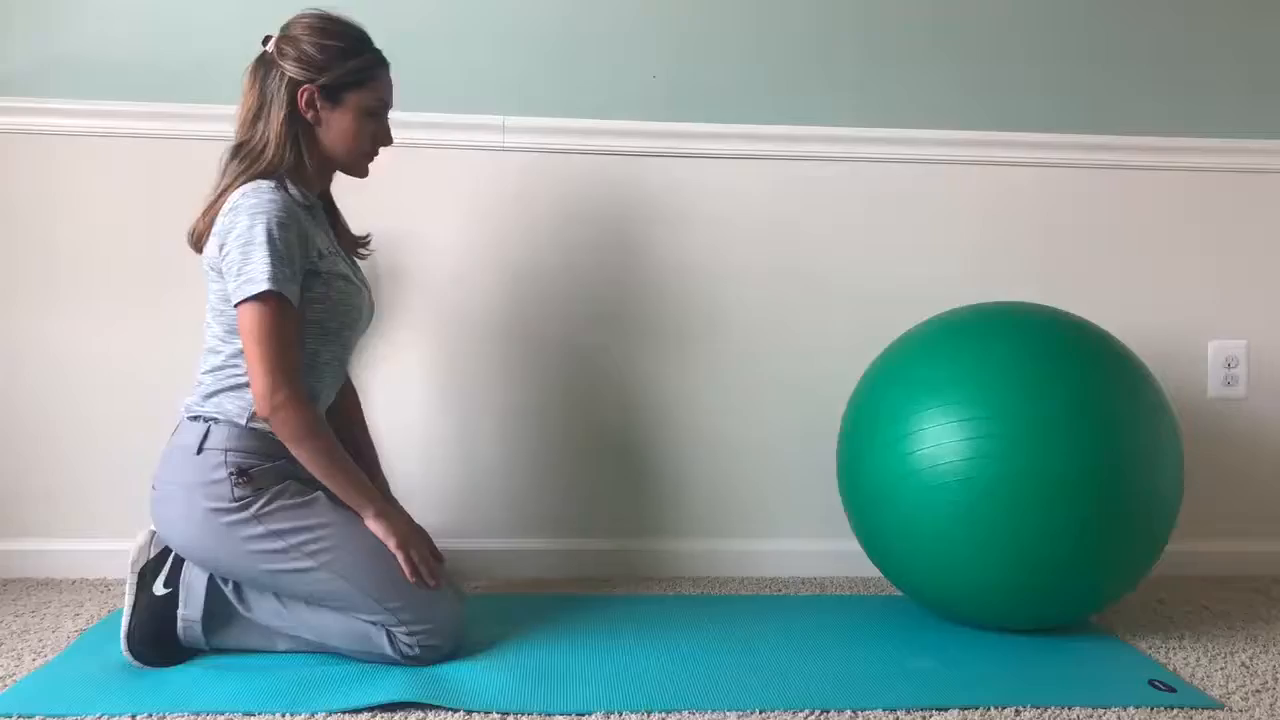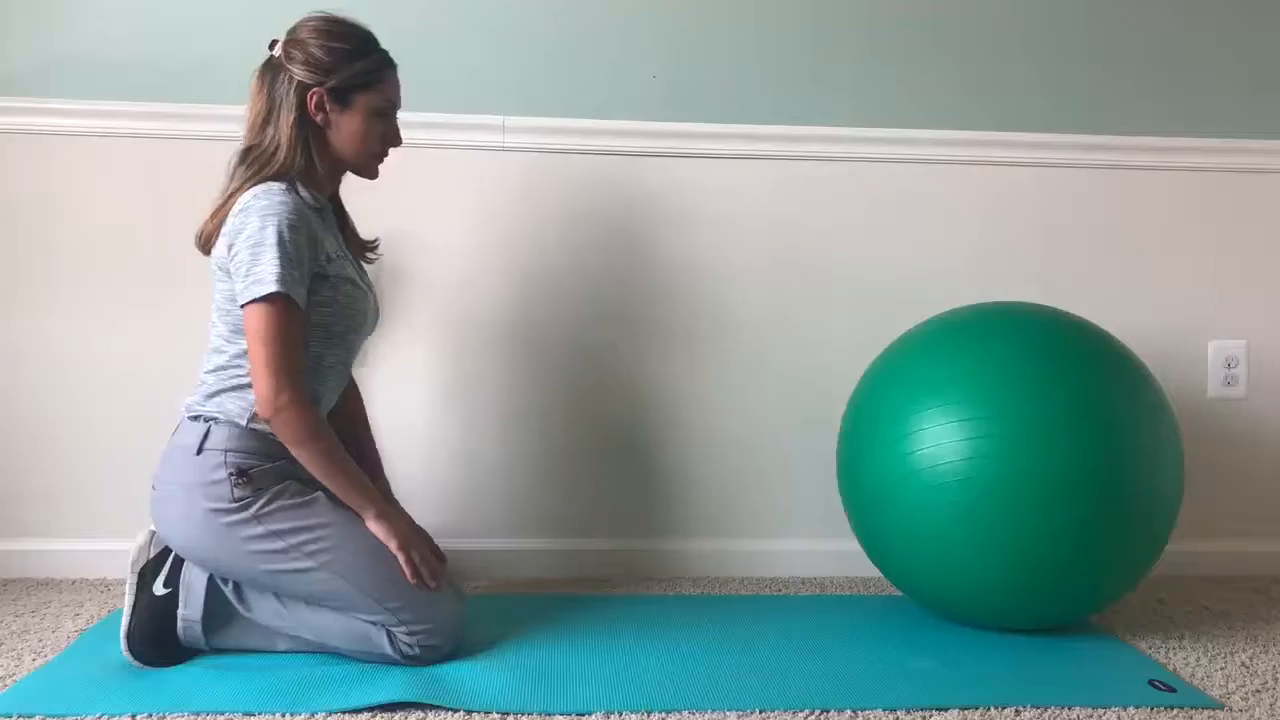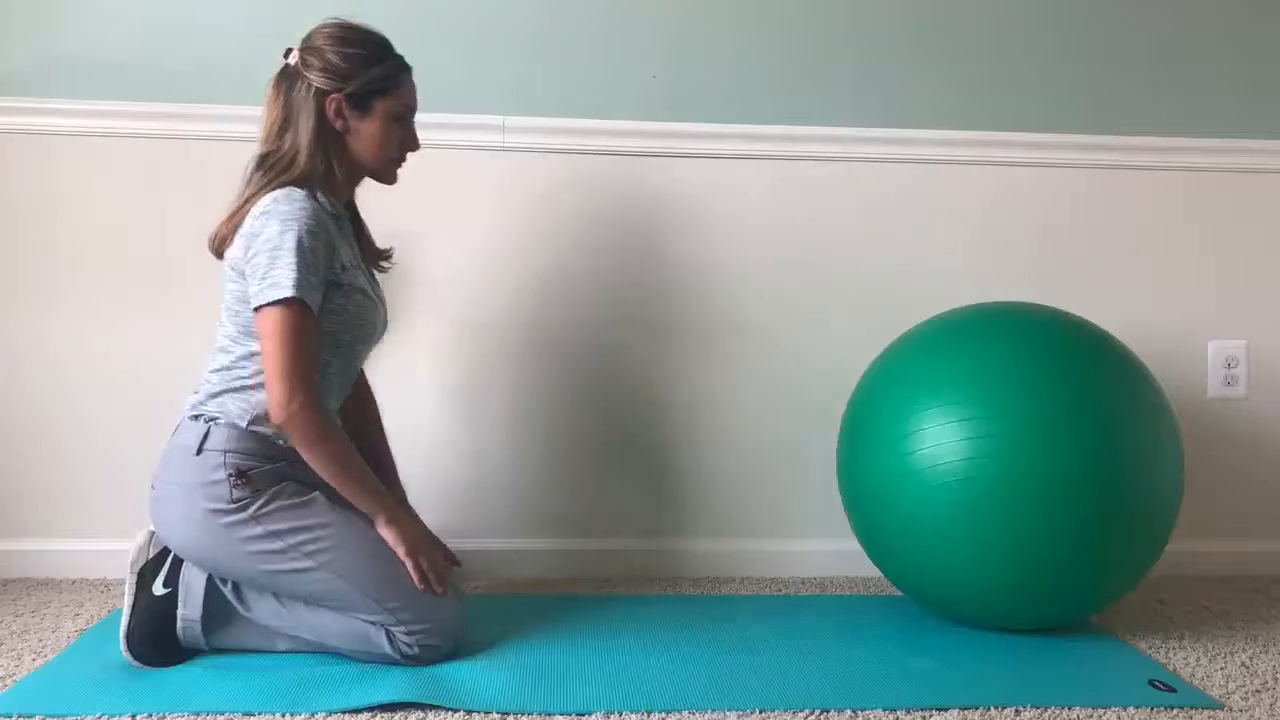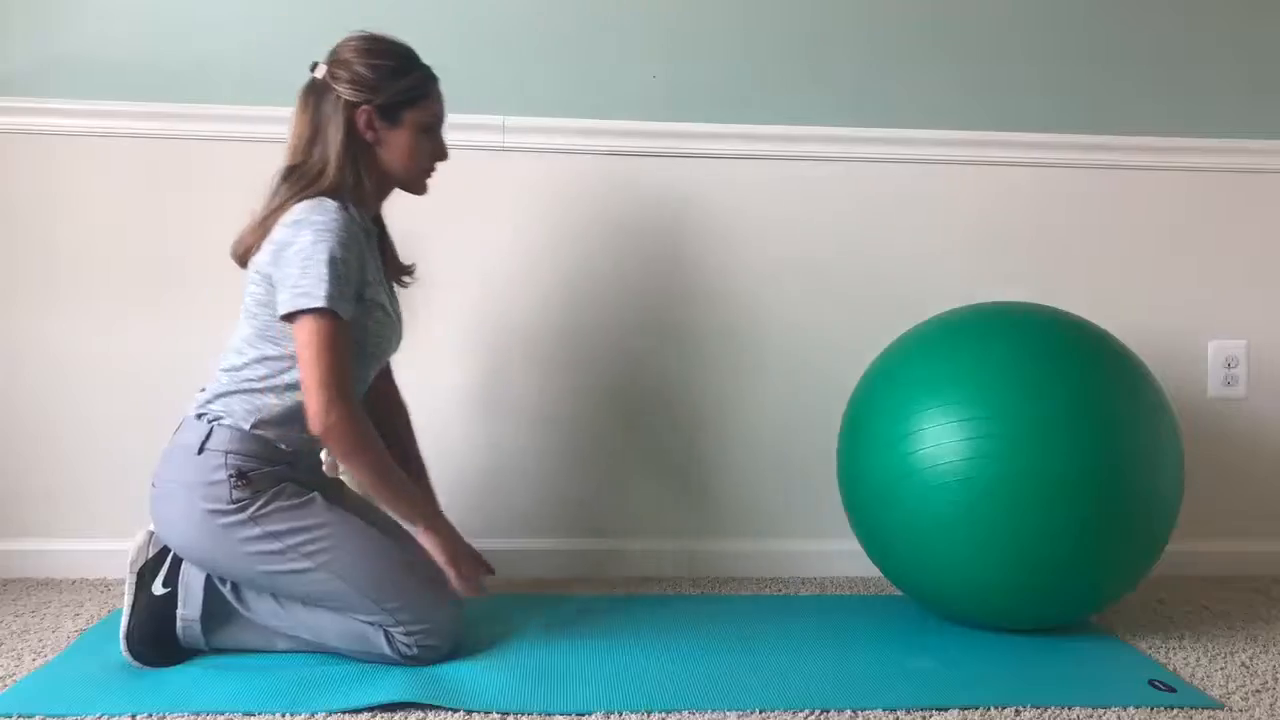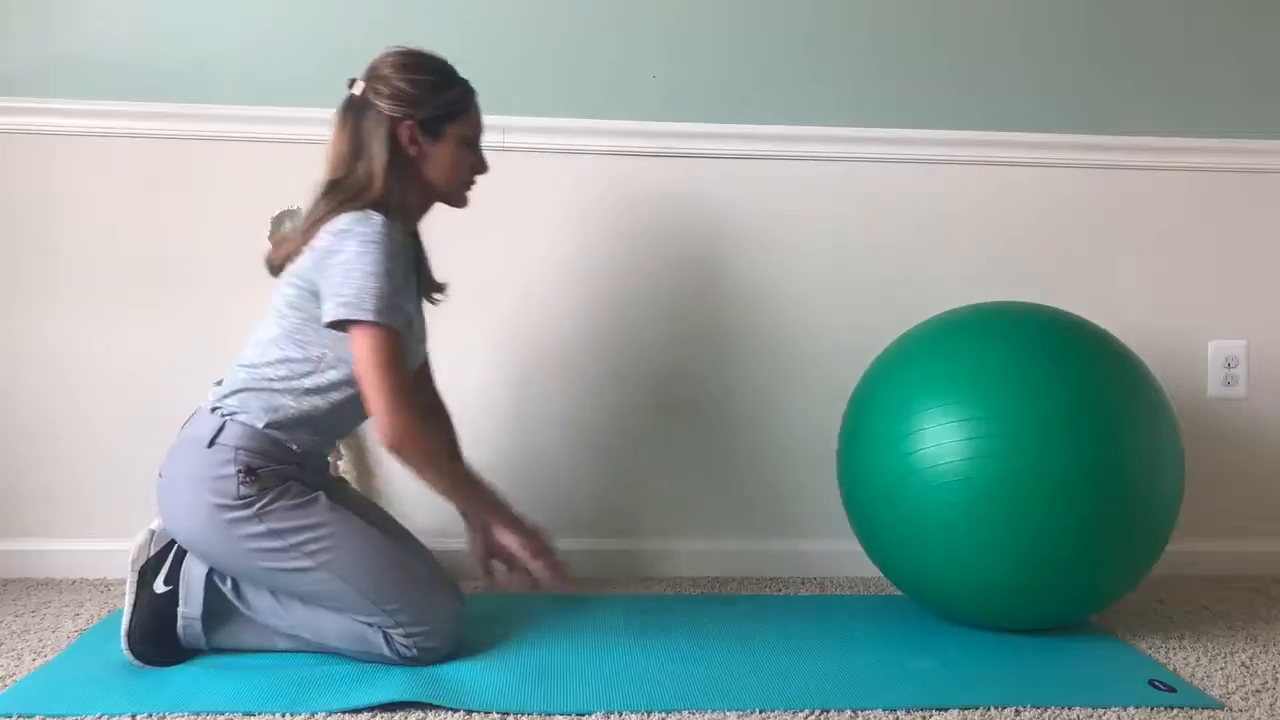
dt=0.1s
person 1, frame 1
left shoulder: (307, 209)
right shoulder: (266, 210)
left elbow: (329, 377)
right elbow: (278, 399)
left wrist: (383, 505)
right wrist: (380, 513)
left hip: (264, 471)
right hip: (228, 481)
left knee: (424, 587)
right knee: (432, 626)
left ankle: (196, 577)
right ankle: (198, 606)
person 1, frame 2
left shoulder: (315, 211)
right shoulder: (276, 212)
left elbow: (332, 378)
right elbow: (280, 401)
left wrist: (383, 507)
right wrist: (381, 515)
left hip: (266, 472)
right hip: (229, 482)
left knee: (421, 584)
right knee: (432, 625)
left ankle: (196, 575)
right ankle: (196, 602)
person 1, frame 3
left shoulder: (332, 217)
right shoulder: (294, 219)
left elbow: (346, 383)
right elbow: (292, 405)
left wrist: (395, 512)
right wrist: (391, 519)
left hip: (267, 472)
right hip: (226, 482)
left knee: (421, 587)
right knee: (432, 624)
left ankle: (193, 573)
right ankle: (197, 606)
person 1, frame 4
left shoulder: (357, 227)
right shoulder: (323, 229)
left elbow: (376, 390)
right elbow: (330, 415)
left wrist: (428, 521)
right wrist: (430, 526)
left hip: (271, 473)
right hip: (227, 484)
left knee: (416, 582)
right knee: (431, 624)
left ankle: (201, 571)
right ankle: (197, 604)
person 1, frame 5
left shoulder: (387, 239)
right shoulder: (361, 242)
left elbow: (418, 402)
right elbow: (397, 425)
left wrist: (477, 525)
right wrist: (502, 522)
left hip: (273, 474)
right hip: (234, 480)
left knee: (428, 592)
right knee: (433, 625)
left ankle: (214, 577)
right ankle: (202, 605)
